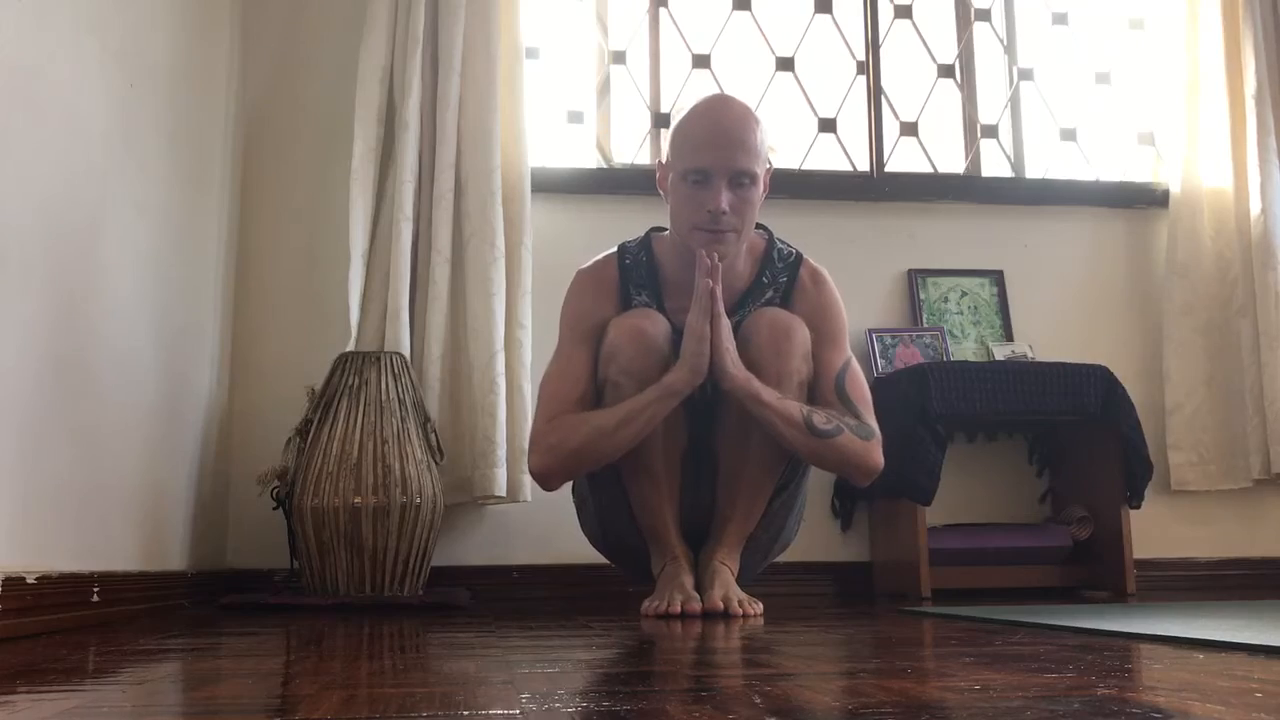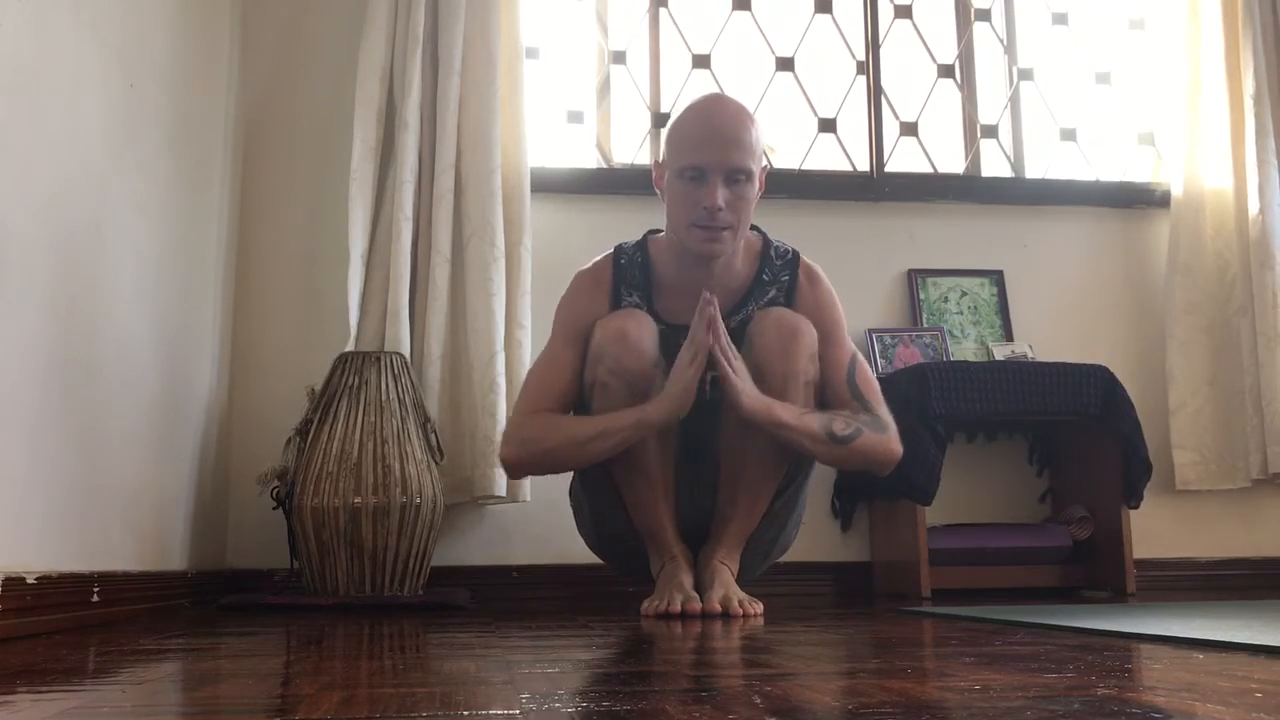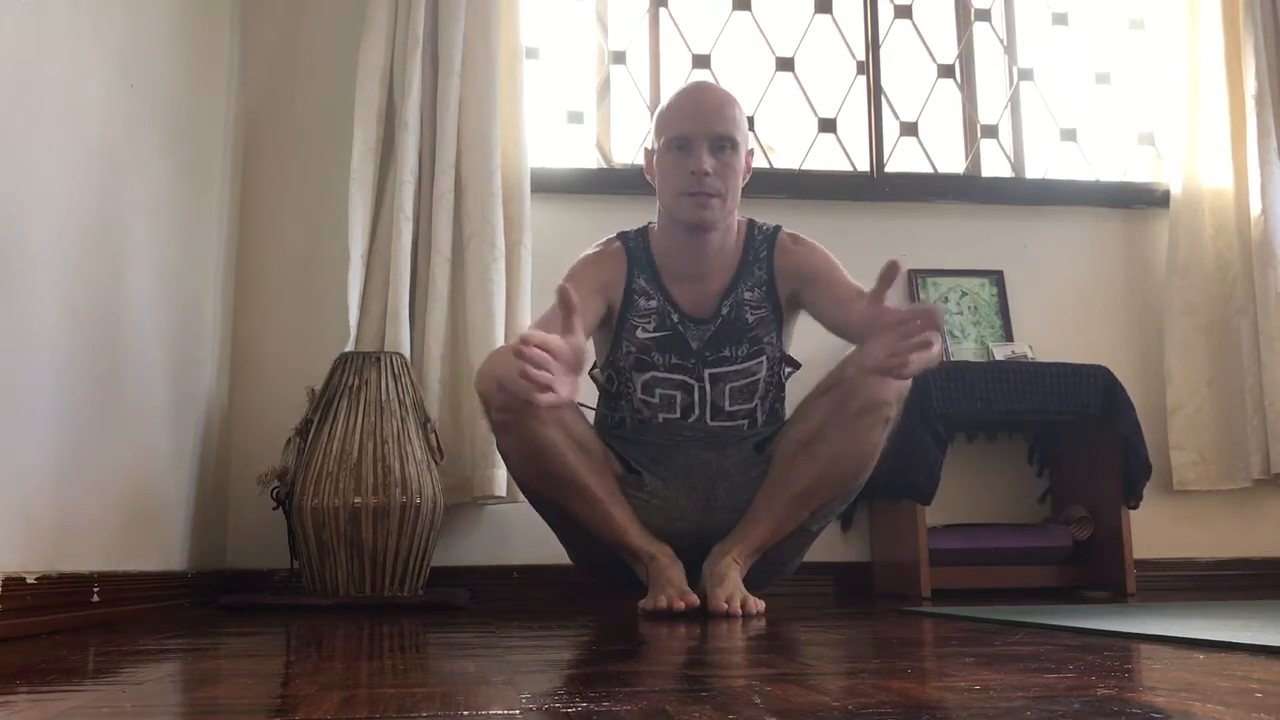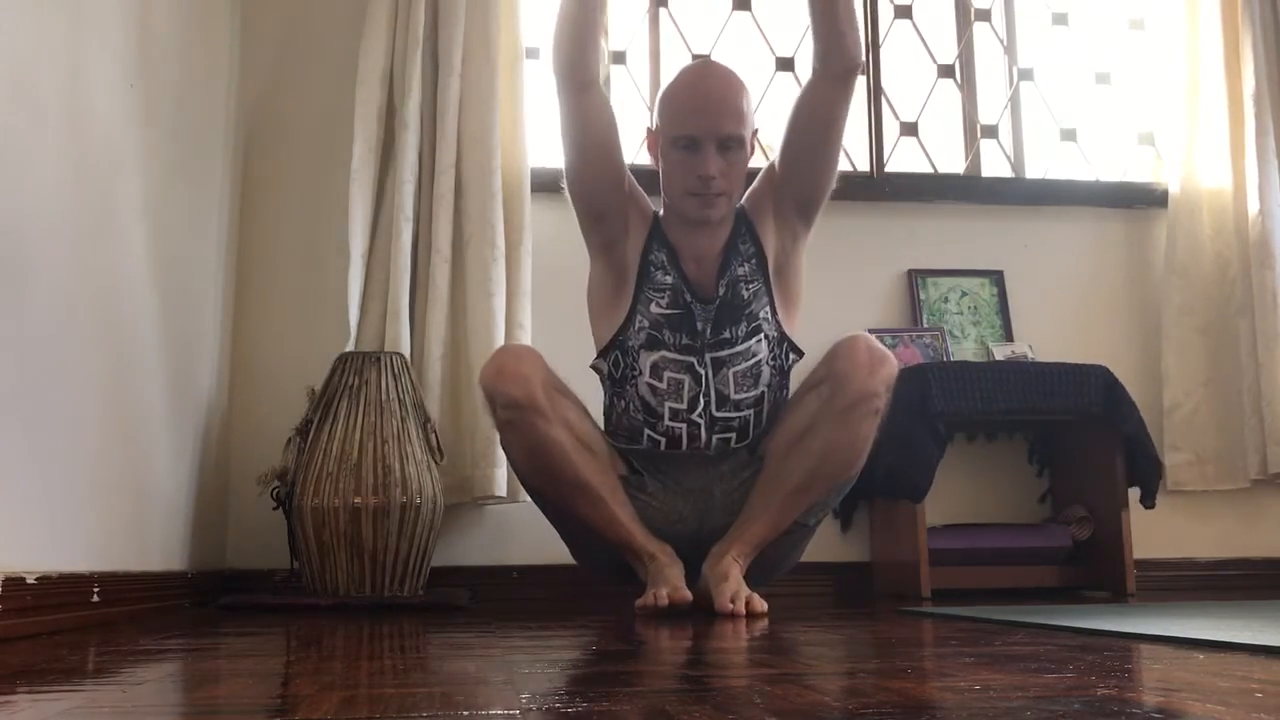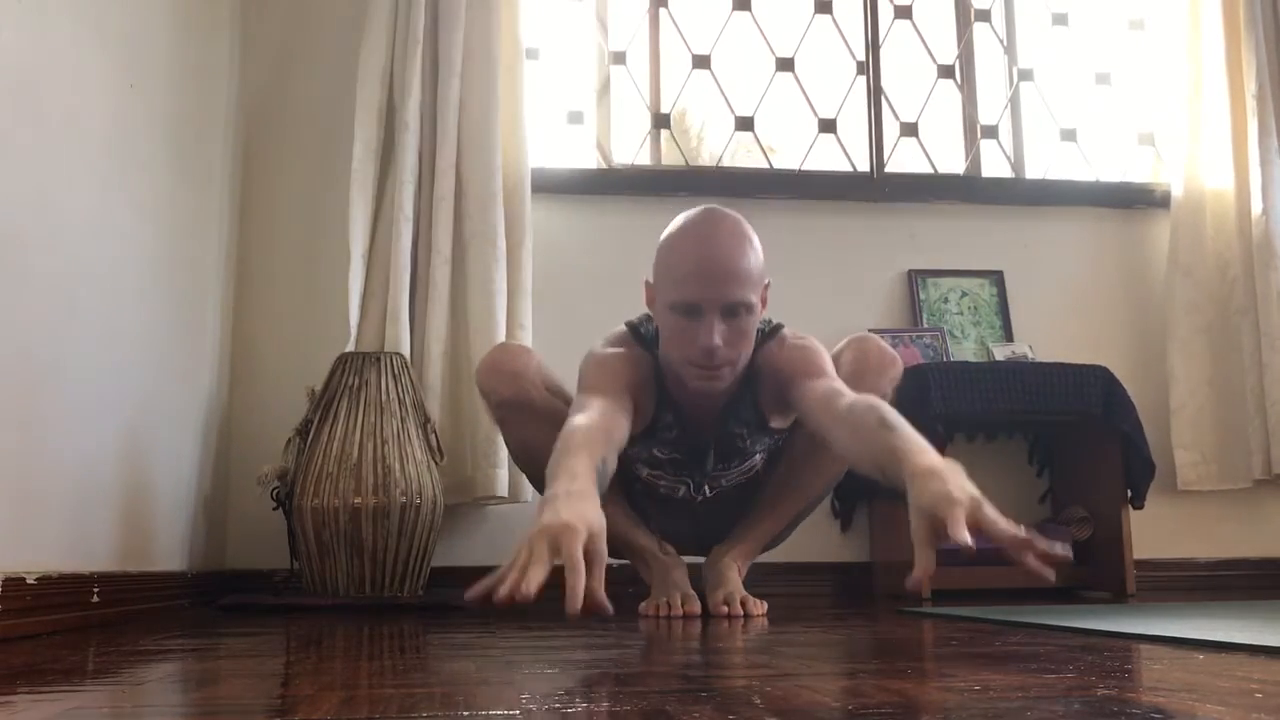
dt=1s
person 1, frame 1
left shoulder: (804, 286)
right shoulder: (603, 283)
left elbow: (866, 457)
right elbow: (547, 461)
left wrist: (739, 378)
right wrist: (680, 377)
left hip: (750, 521)
right hip: (635, 522)
left knee: (781, 332)
right knee: (634, 334)
left ankle: (723, 560)
right ankle: (670, 561)
person 1, frame 2
left shoulder: (800, 285)
right shoulder: (600, 285)
left elbow: (883, 446)
right elbow: (519, 449)
left wrist: (757, 403)
right wrist: (658, 409)
left hip: (752, 521)
right hip: (632, 523)
left knee: (787, 331)
right knee: (622, 334)
left ankle: (722, 558)
right ankle: (668, 560)
person 1, frame 3
left shoulder: (787, 261)
right shoulder: (610, 267)
left elbow: (871, 322)
right elbow: (549, 342)
left wrist: (886, 347)
right wrist: (549, 367)
left hip: (758, 516)
right hip: (624, 514)
left knee: (876, 382)
right knee: (501, 378)
left ankle: (733, 559)
right ankle: (652, 559)
person 1, frame 4
left shoulder: (776, 228)
right shoulder: (620, 234)
left elbow: (838, 69)
right elbow: (577, 81)
left hip: (759, 512)
right hip: (628, 513)
left knee: (865, 364)
right knee: (510, 374)
left ankle: (732, 557)
right ankle: (653, 558)
person 1, frame 5
left shoulder: (784, 359)
right shoulder: (622, 362)
left elbow: (849, 411)
right elbow: (593, 423)
left wrist: (932, 473)
right wrist: (568, 508)
left hip: (748, 517)
right hip: (634, 519)
left ankle: (730, 561)
right ankle: (656, 561)
